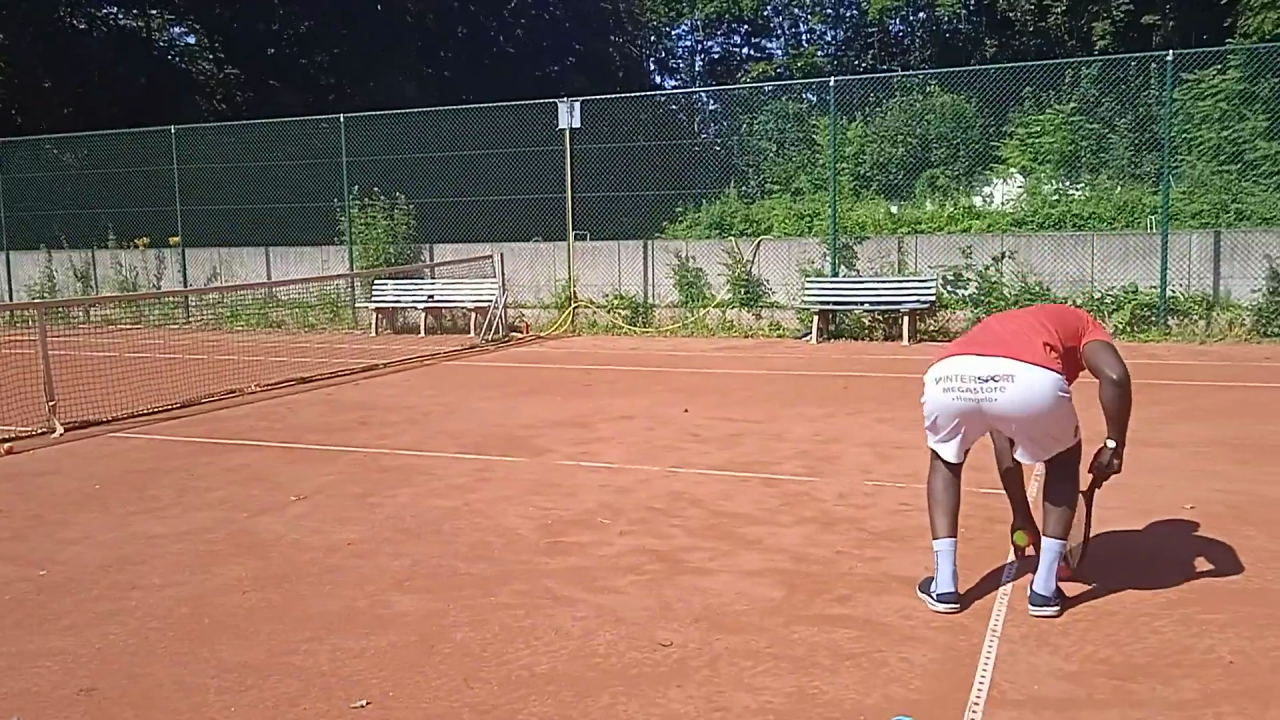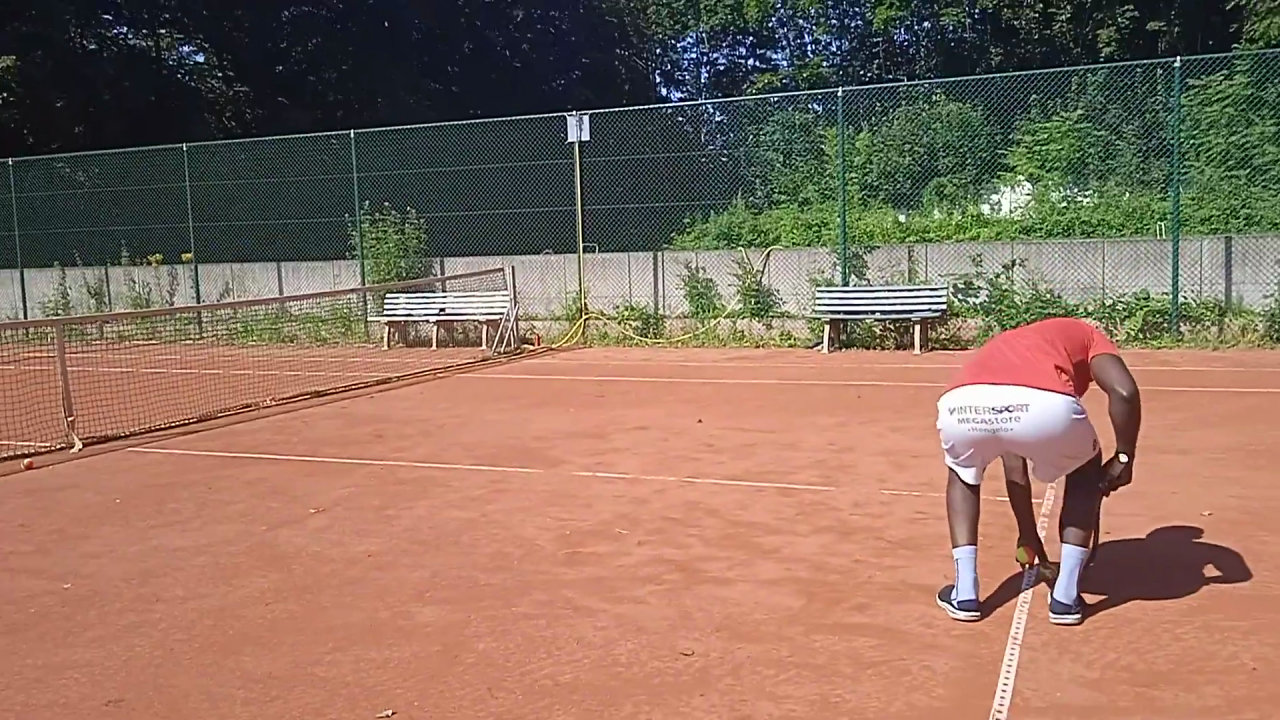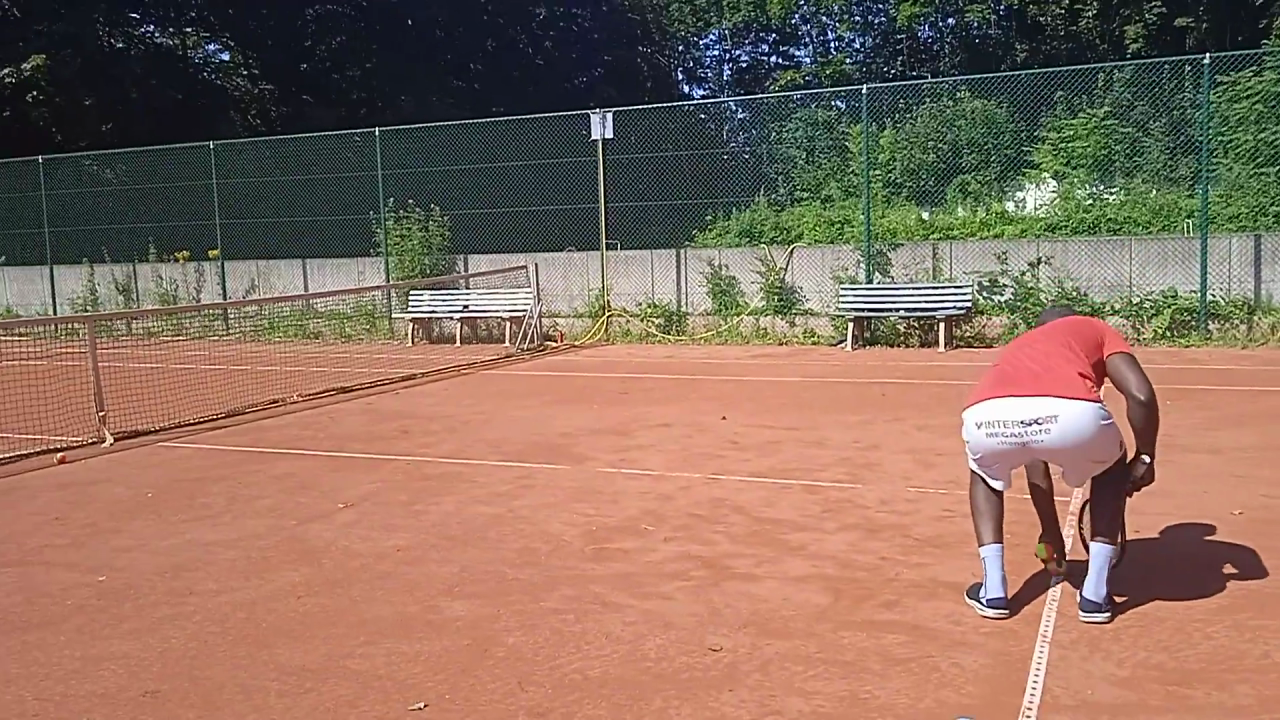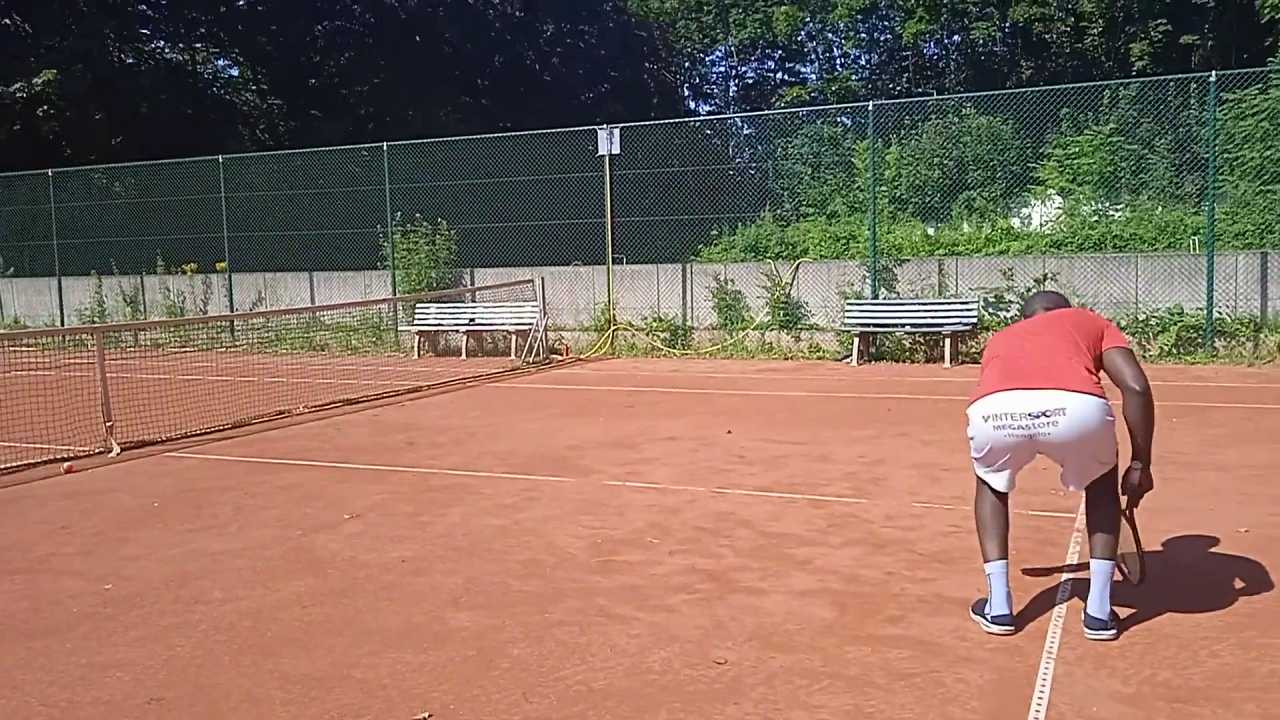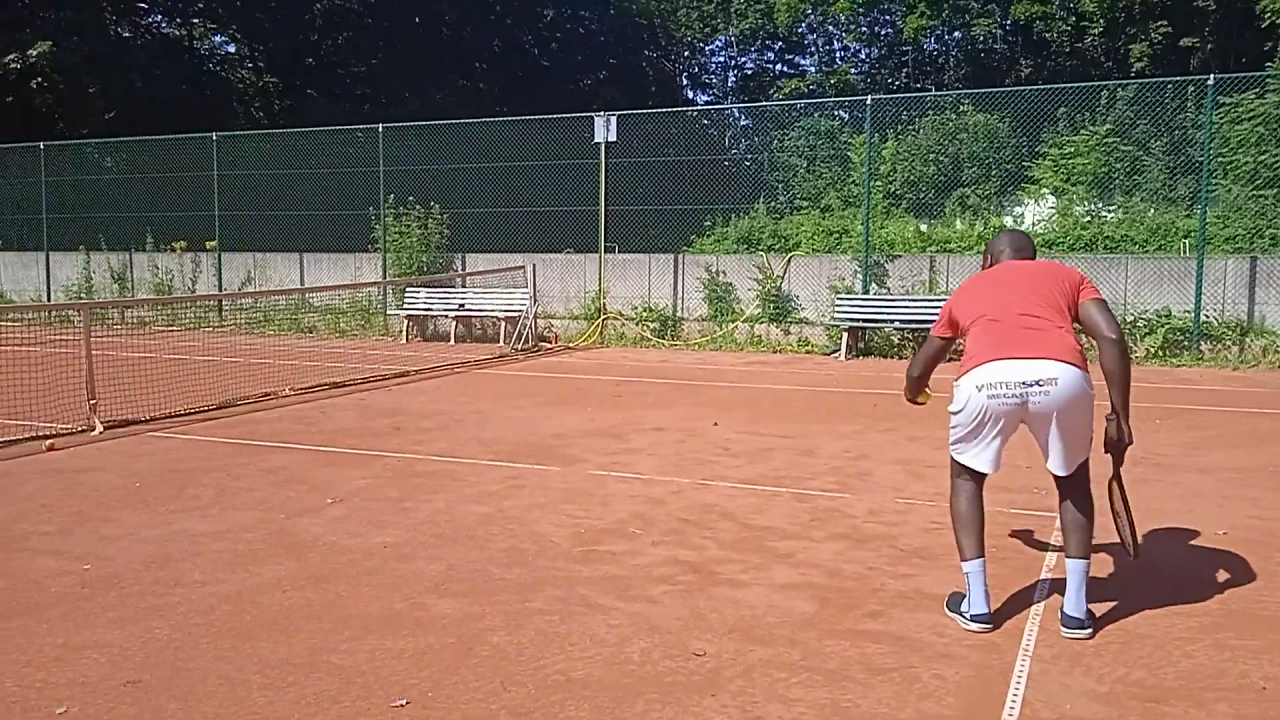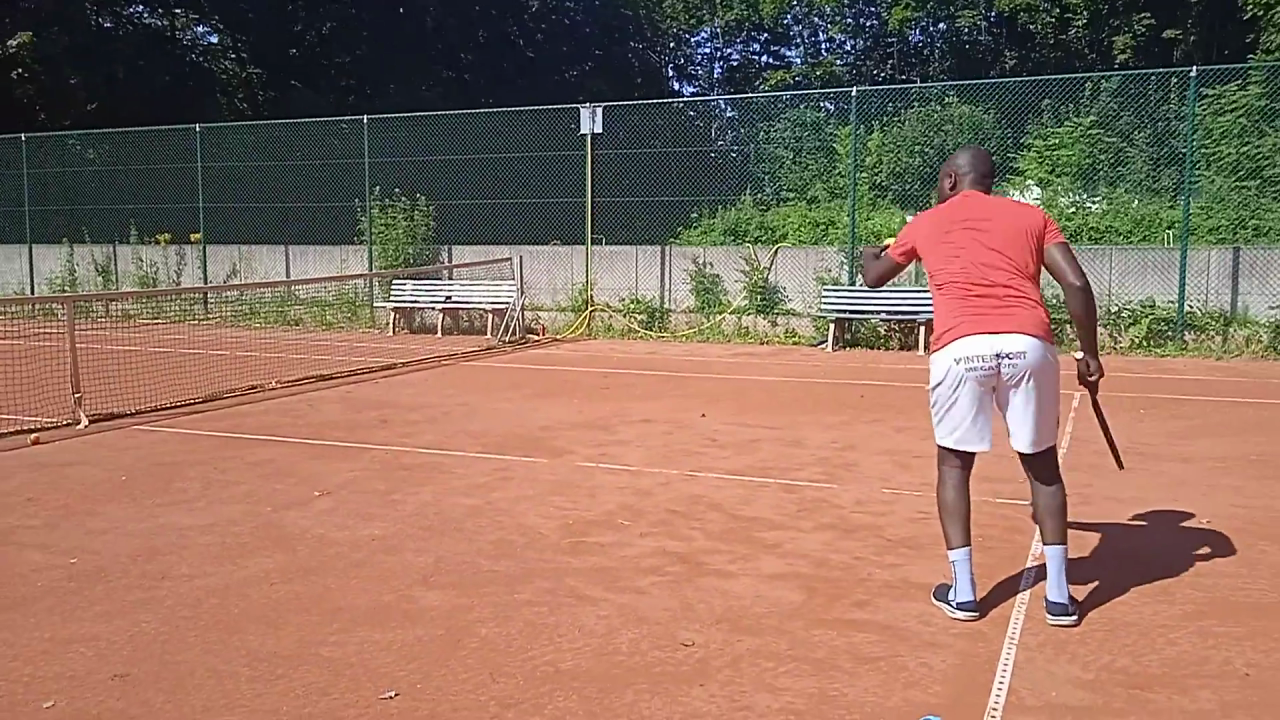
dt=0.2s
person 1, frame 1
right shoulder: (1079, 322)
left elbow: (1004, 447)
right elbow: (1115, 376)
left wrist: (1022, 515)
right wrist: (1114, 445)
left hip: (949, 375)
right hip: (1033, 380)
left knee: (945, 460)
right knee: (1064, 459)
left ankle: (944, 582)
right ankle: (1045, 587)
person 1, frame 2
right shoulder: (1084, 333)
left elbow: (1013, 464)
right elbow: (1125, 392)
left wrist: (1028, 531)
right wrist: (1124, 457)
left hip: (961, 404)
right hip: (1045, 406)
left knee: (962, 473)
right knee: (1086, 468)
left ankle: (964, 590)
right ankle: (1065, 595)
person 1, frame 3
right shoulder: (1097, 330)
right elbow: (1140, 395)
left wrist: (1051, 530)
right wrist: (1144, 458)
left hip: (988, 416)
right hip: (1073, 414)
left knee: (986, 475)
right knee: (1110, 469)
left ankle: (993, 588)
right ankle: (1095, 593)
person 1, frame 4
left shoulder: (1001, 338)
right shoulder: (1093, 322)
right elbow: (1136, 387)
right wrist: (1140, 463)
left hip: (1000, 409)
right hip: (1079, 408)
left knee: (991, 486)
right knee: (1101, 485)
left ankle: (998, 606)
right ankle: (1099, 609)
person 1, frame 5
left shoulder: (968, 287)
right shoulder: (1068, 274)
left elbow: (921, 366)
right elbow: (1112, 338)
left wrist: (914, 389)
right wrist: (1120, 416)
left hip: (987, 379)
right hip: (1061, 376)
left knee: (966, 476)
right knee: (1072, 480)
left ankle: (976, 602)
right ankle: (1076, 607)
person 1, frame 6
left shoulder: (926, 221)
right shoulder: (1030, 215)
left elbow: (874, 276)
right elbow: (1077, 284)
left wrist: (869, 256)
right wrist: (1089, 353)
left hip: (960, 348)
right hip: (1027, 345)
left knee: (954, 462)
right knee: (1042, 465)
left ankle: (963, 590)
right ankle: (1059, 593)
